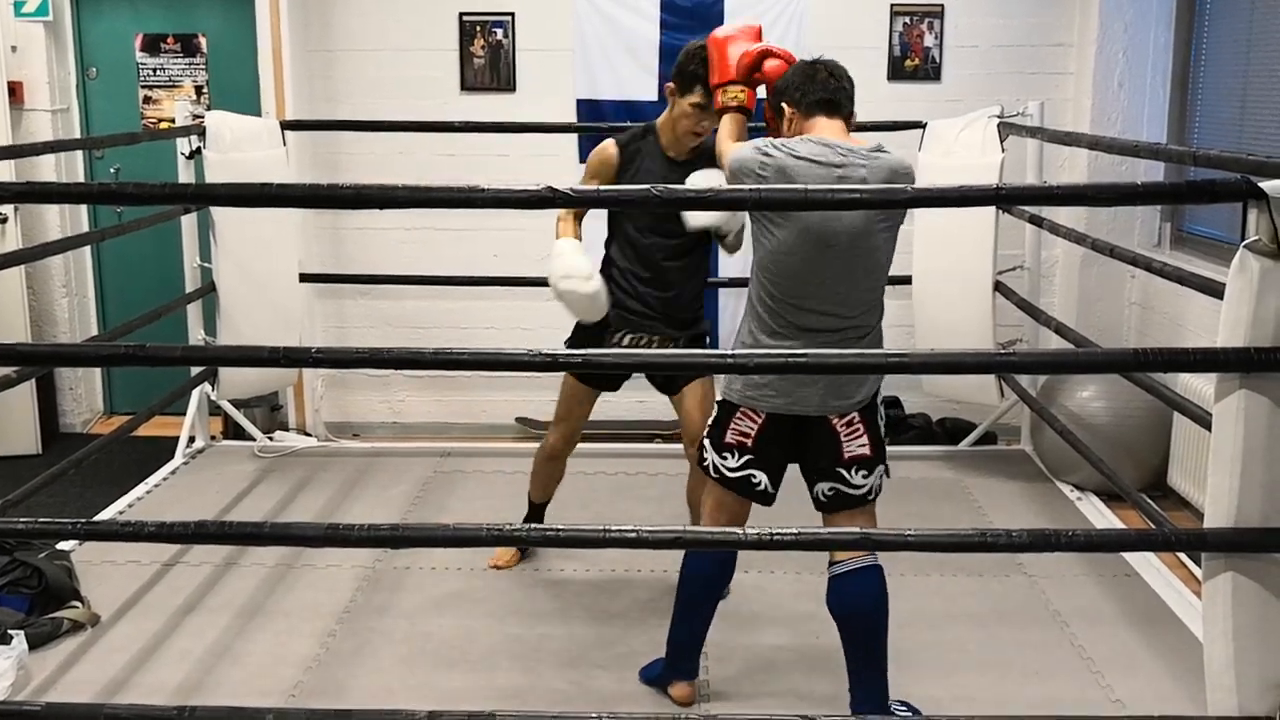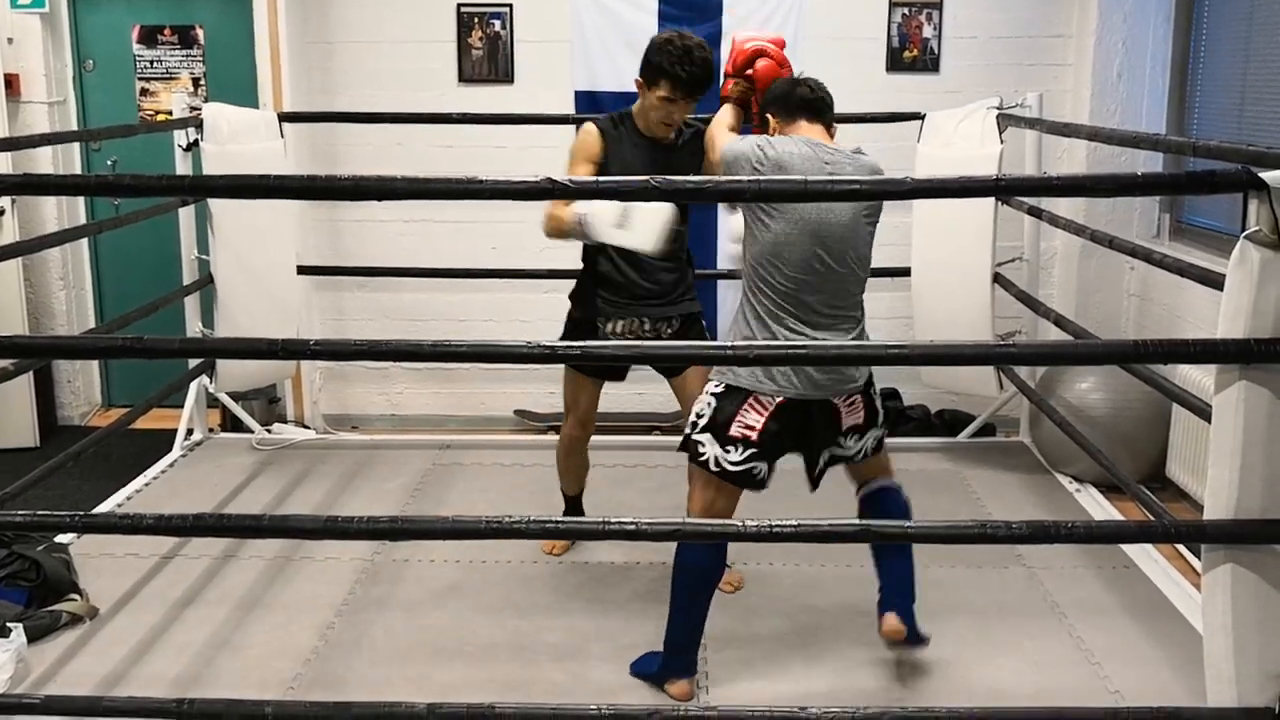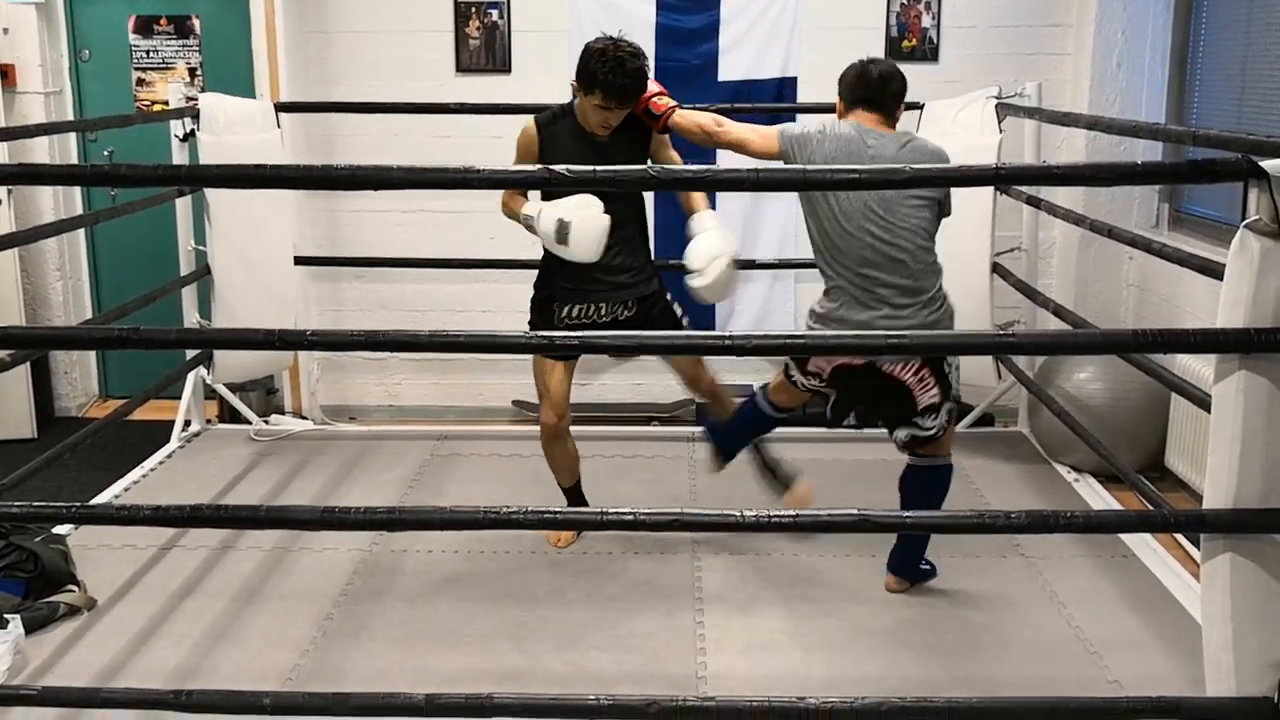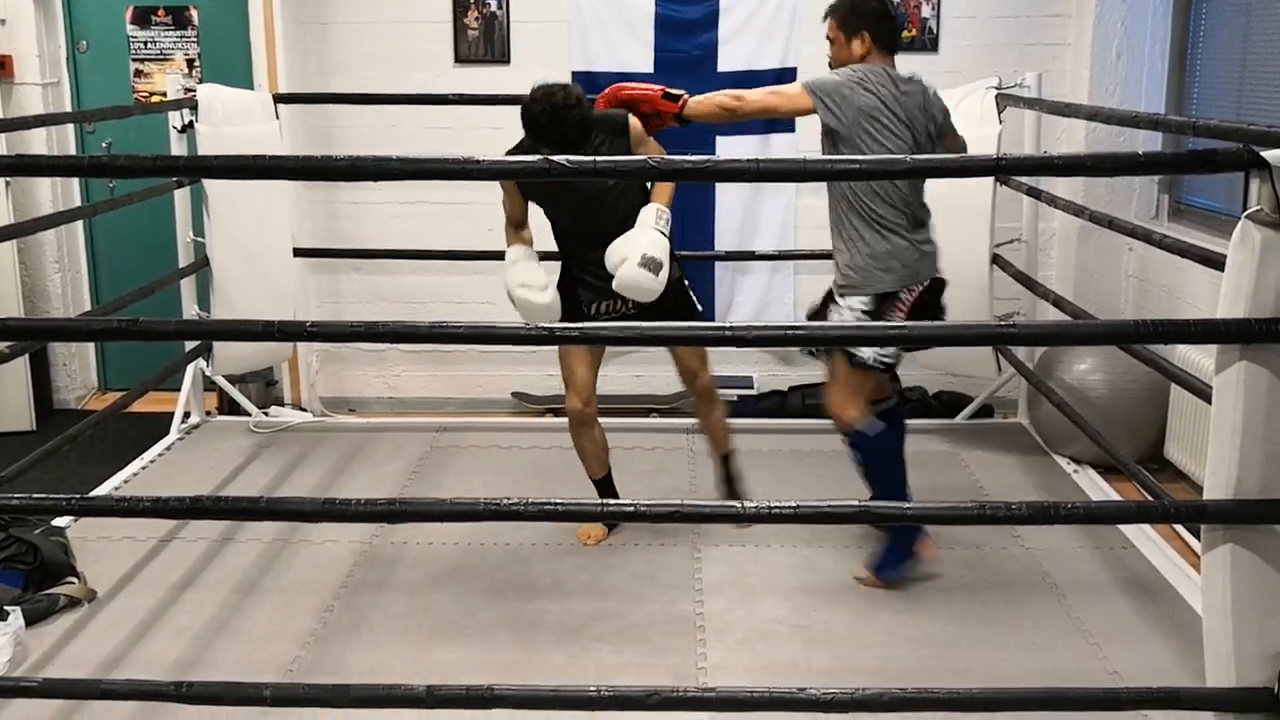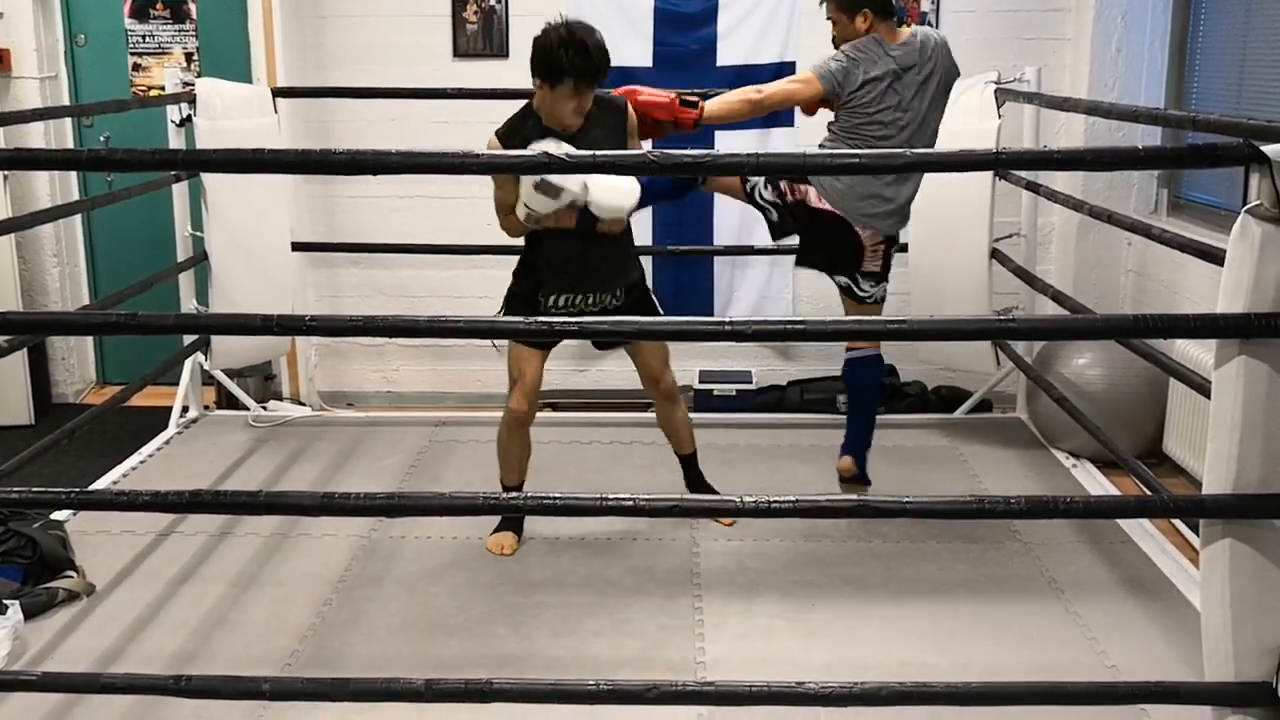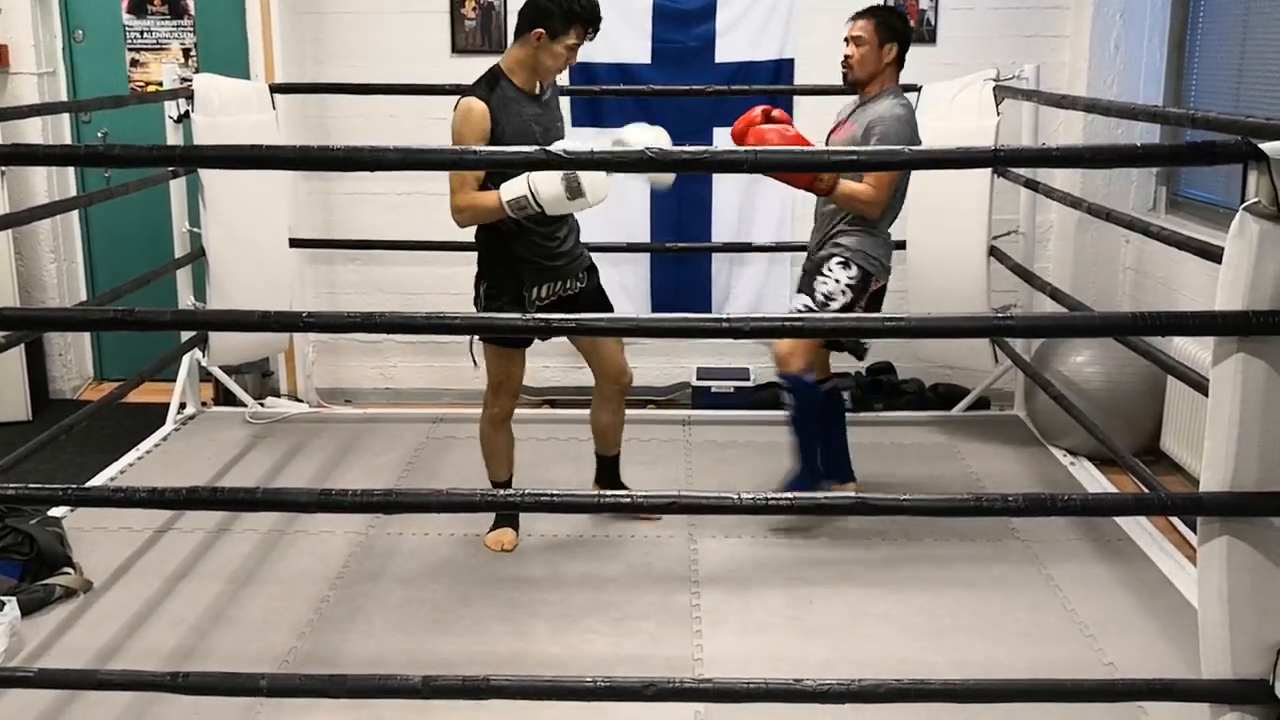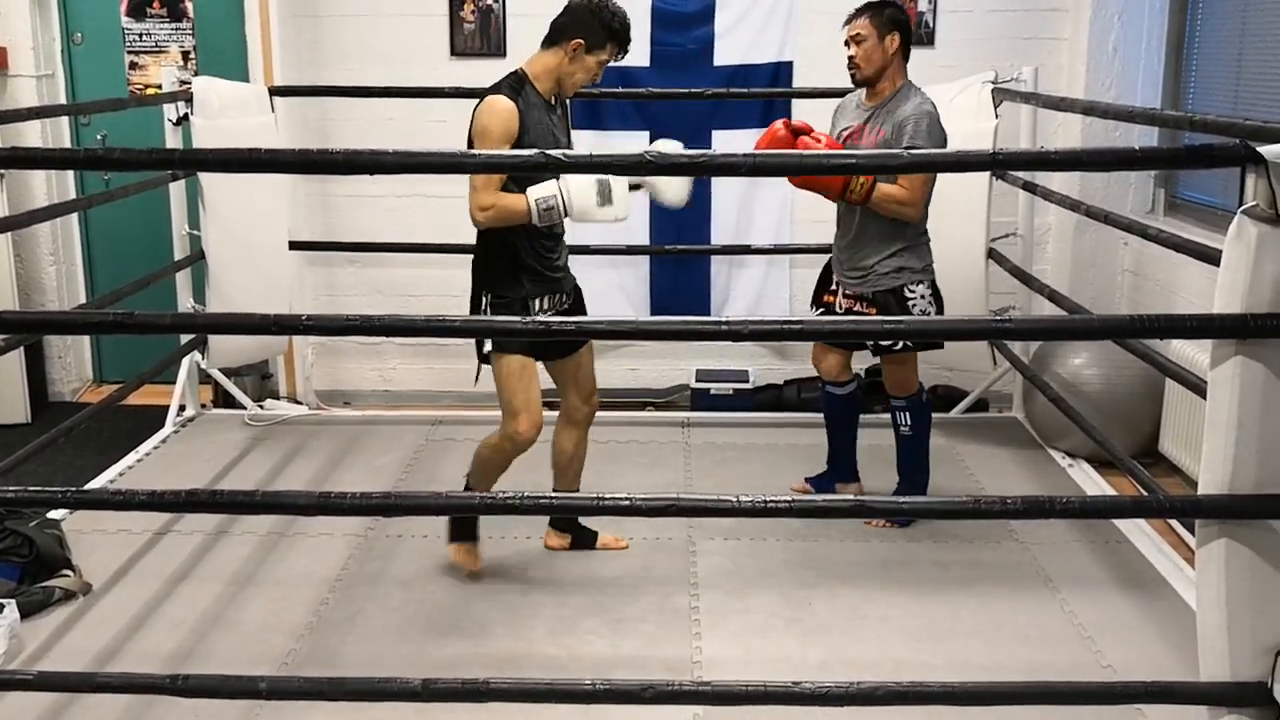
dt=0.4s
person 1, frame 1
left shoulder: (767, 165)
right shoulder: (895, 174)
left elbow: (727, 147)
left wrist: (732, 97)
right wrist: (787, 81)
left hip: (760, 389)
right hip: (848, 393)
left knee: (718, 525)
right knee: (853, 545)
person 1, frame 2
left shoulder: (763, 157)
right shoulder: (869, 175)
left elbow: (718, 139)
left wrist: (736, 94)
right wrist: (778, 83)
left hip: (757, 375)
right hip: (841, 373)
left knee: (708, 512)
right knee: (877, 477)
left ankle: (677, 668)
right ankle: (898, 613)
person 1, frame 3
left shoulder: (815, 141)
right shoulder: (933, 161)
left elbow: (722, 130)
left wrist: (662, 109)
left hip: (841, 332)
right hip: (918, 335)
left knee: (784, 389)
right knee: (934, 449)
left ankle: (722, 443)
right ankle: (905, 566)
person 1, frame 4
left shoulder: (844, 88)
right shoulder: (922, 96)
left elbow: (744, 104)
right elbow: (957, 150)
left wrist: (672, 104)
left hip: (876, 277)
right hip: (915, 272)
left knee: (844, 403)
right knee: (878, 388)
left ankle: (905, 533)
right ankle: (891, 505)
person 1, frame 5
left shoulder: (851, 64)
right shoulder: (935, 47)
left elbow: (762, 98)
left wrist: (689, 112)
left hip: (823, 192)
right hip: (879, 219)
right knee: (862, 337)
right ankle: (855, 457)
person 1, frame 6
left shoulder: (891, 118)
right shoulder: (856, 107)
left elbow: (871, 202)
right elbow: (833, 186)
left wrist: (813, 173)
right wrist: (787, 141)
left hip: (853, 259)
right hip: (833, 254)
left knee: (790, 354)
right knee: (814, 367)
left ankle: (812, 471)
right ankle: (837, 475)
person 1, frame 7
left shoulder: (917, 115)
right shoulder: (847, 107)
left elbow: (911, 205)
right elbow: (836, 184)
left wrist: (848, 183)
right wrist: (803, 156)
left hip: (897, 276)
right hip: (846, 267)
left knee: (900, 384)
right knee: (829, 363)
left ankle: (913, 491)
right ankle: (842, 473)
person 2, frame 1
left shoulder: (718, 164)
right shoulder: (617, 152)
left elbow: (734, 244)
right elbow: (570, 209)
left wrist: (729, 221)
right wrist: (568, 253)
left hip: (681, 330)
right hip: (612, 320)
left knee: (704, 448)
right knee: (559, 441)
right ankle: (529, 530)
person 2, frame 2
left shoulder: (697, 142)
right shoulder: (598, 136)
right elbow: (554, 222)
right wrist: (589, 221)
left hip: (675, 307)
right hip: (604, 304)
right knee: (576, 428)
right ankle: (571, 515)
person 2, frame 3
left shoulder: (642, 130)
right shoulder: (540, 132)
right elbow: (511, 200)
left wrist: (706, 225)
right wrist: (540, 219)
left hip: (635, 285)
right hip: (564, 292)
left knee: (703, 384)
right knee: (553, 420)
left ankle: (769, 467)
right ankle: (577, 507)
person 2, frame 4
left shoulder: (622, 128)
right elbow: (517, 225)
left wrist: (654, 224)
right wrist: (521, 264)
left hip: (647, 271)
right hip: (583, 286)
left knee: (703, 386)
right knee: (580, 407)
left ankle: (729, 482)
right ankle: (609, 502)
person 2, frame 5
left shoulder: (620, 114)
right shoulder: (509, 141)
right elbow: (510, 224)
left wrist: (614, 204)
right wrist: (539, 205)
left hip: (614, 270)
right hip: (543, 281)
left knee: (663, 385)
right knee: (520, 406)
left ankle: (697, 484)
right ankle: (512, 514)
person 2, frame 6
left shoulder: (548, 90)
right shoulder: (478, 107)
right elbow: (463, 208)
left wrist: (615, 154)
right wrist: (532, 192)
left hip: (569, 262)
right hip: (510, 277)
left knee: (617, 377)
right knee: (502, 401)
left ankle: (608, 479)
right ankle: (505, 509)
person 2, frame 7
left shoulder: (555, 102)
right shoulder: (502, 106)
right elbow: (483, 209)
left wrist: (635, 174)
right wrist: (562, 197)
left hip: (554, 279)
right hip: (508, 290)
left knee: (581, 405)
right knee: (523, 427)
left ankle: (563, 525)
right ankle: (464, 516)
